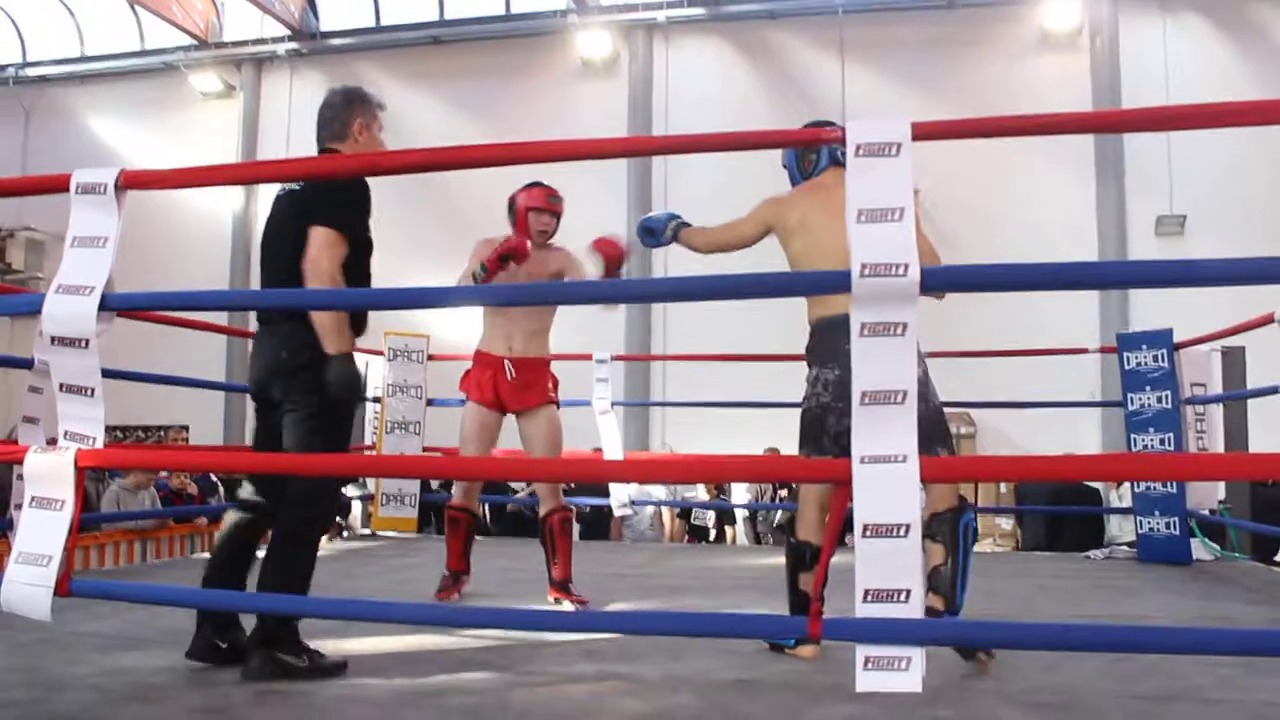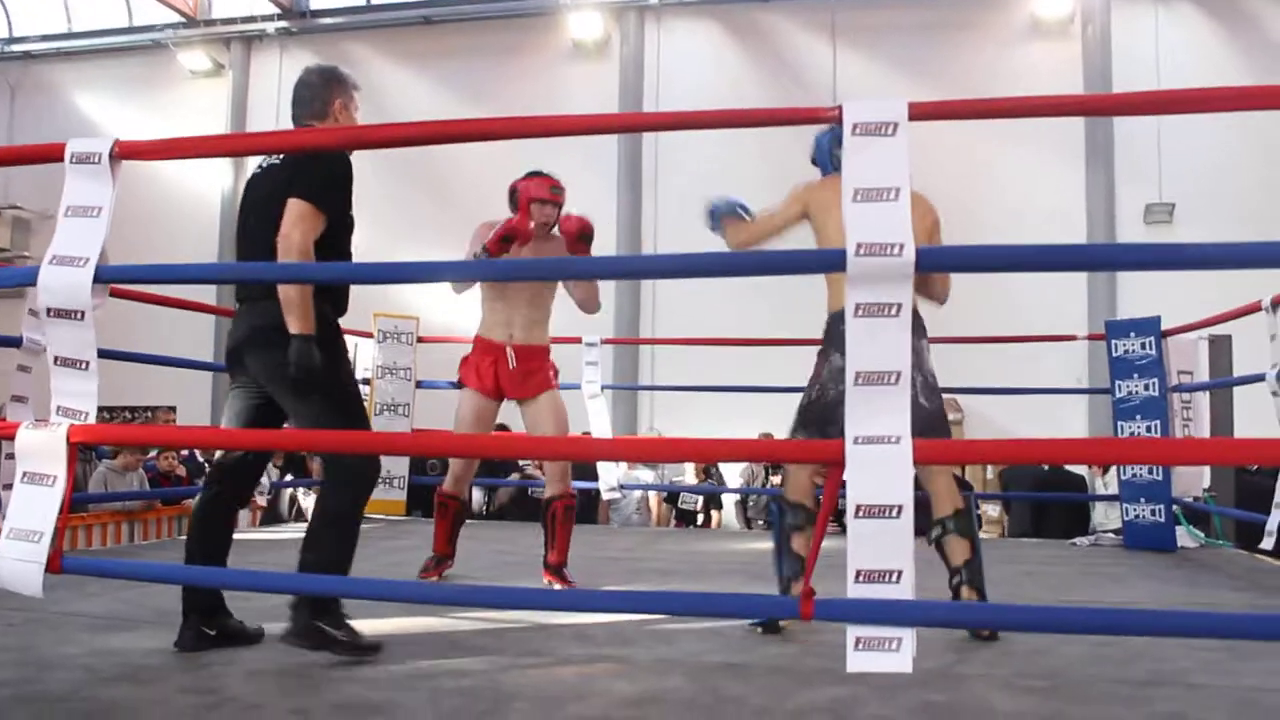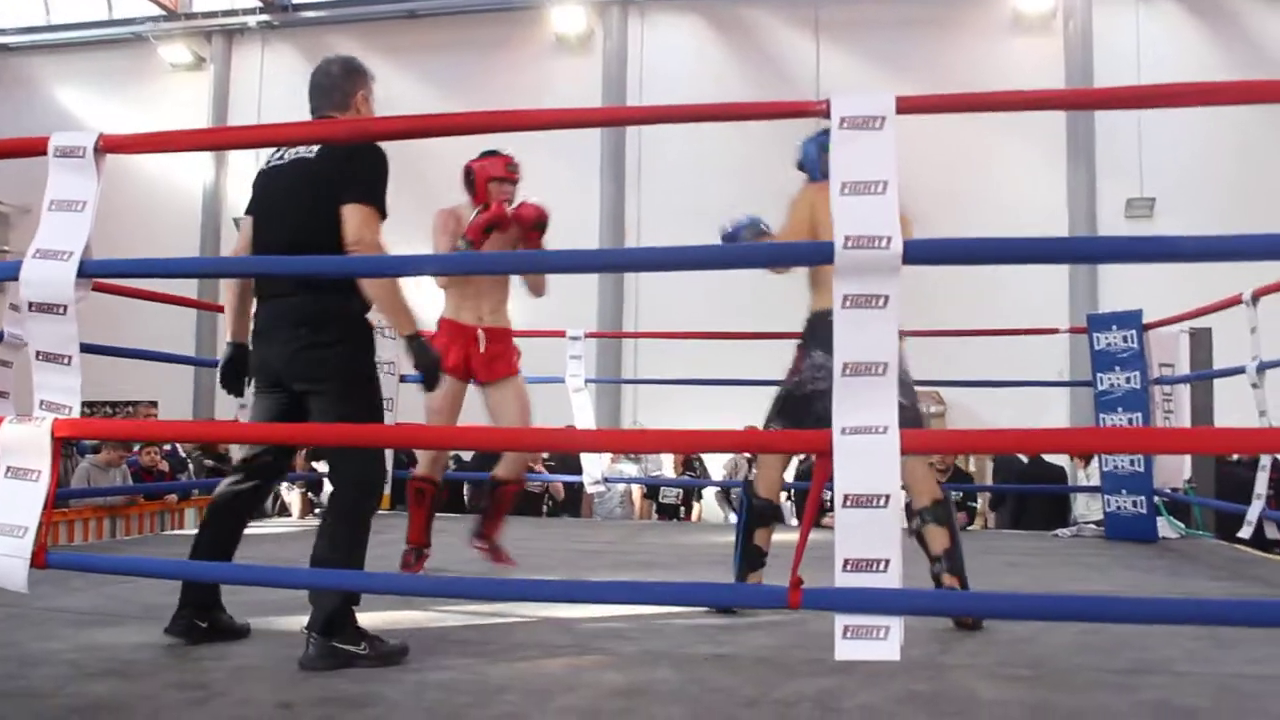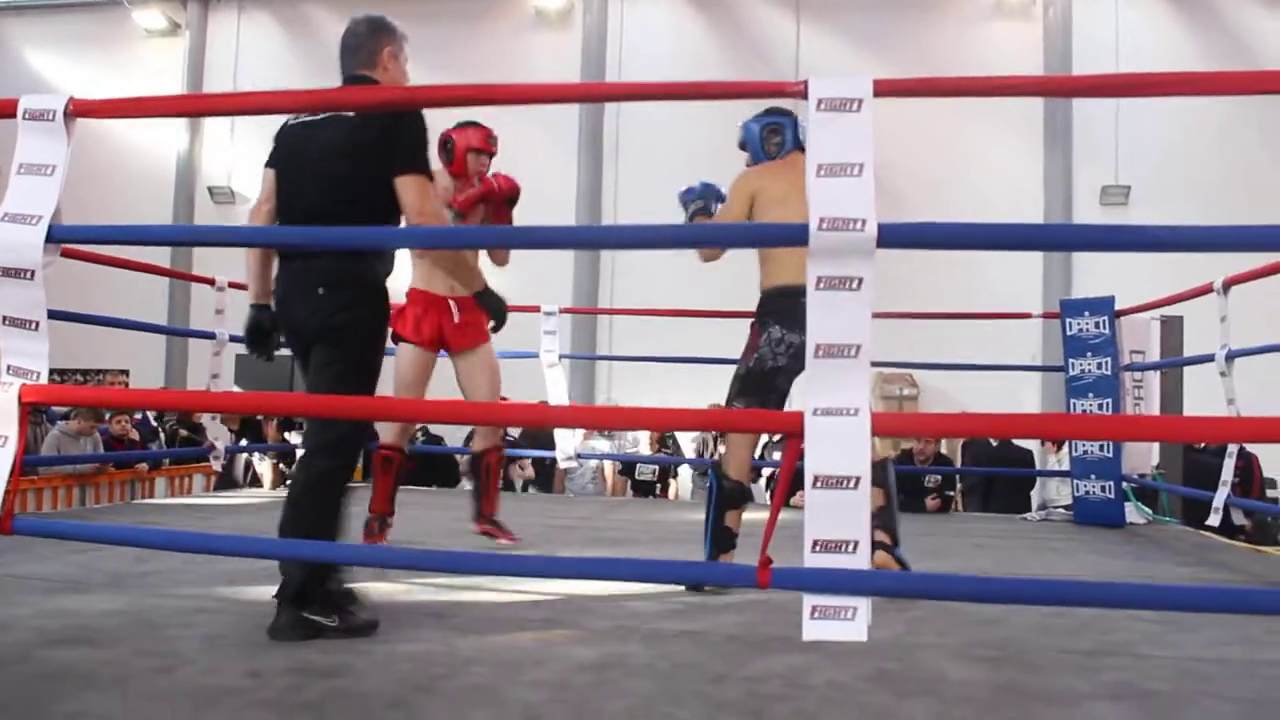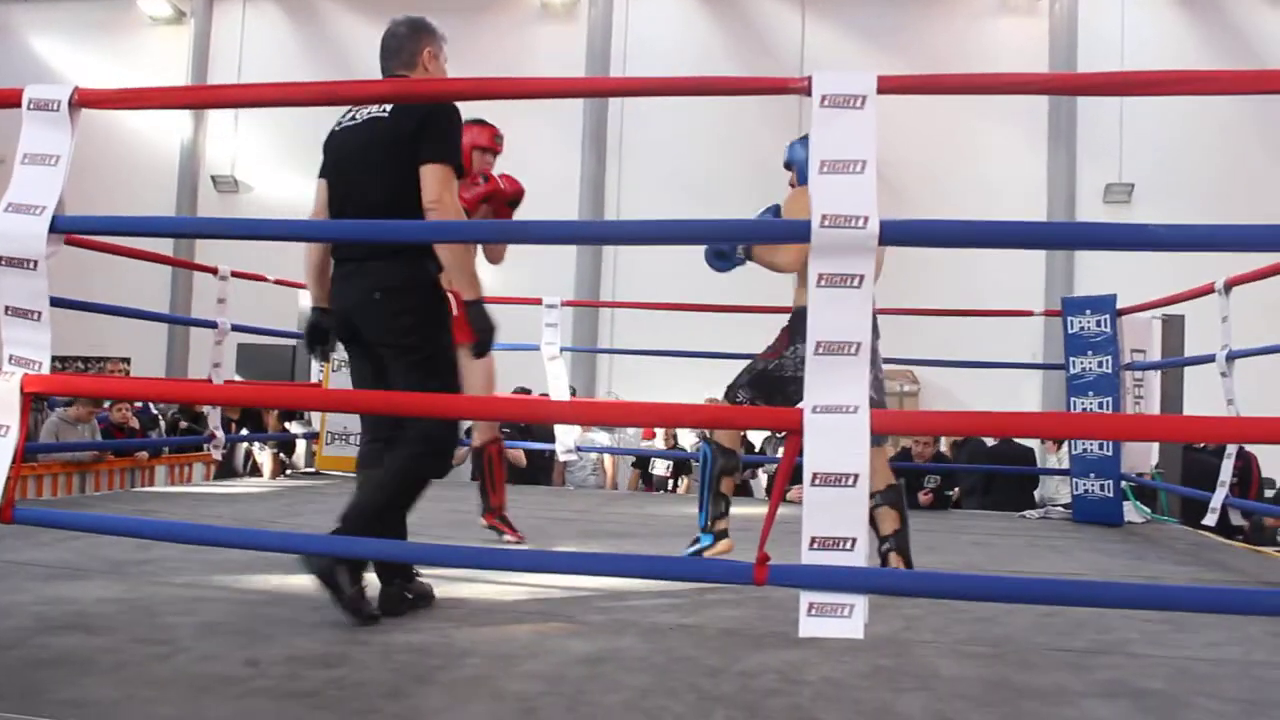
dt=0.3s
person 1, frame 1
left shoulder: (294, 188)
right shoulder: (345, 184)
right elbow: (321, 269)
right wrist: (340, 357)
left hip: (271, 354)
right hip: (310, 358)
left knee: (267, 493)
right knee: (313, 496)
left ankle: (216, 629)
right ankle: (274, 640)
person 1, frame 2
left shoulder: (269, 166)
right shoulder: (326, 160)
right elbow: (293, 244)
right wrist: (303, 335)
left hip: (249, 334)
right hip: (292, 337)
left knee: (230, 472)
right knee: (354, 465)
left ankle: (201, 615)
right ankle: (315, 608)
person 1, frame 3
left shoulder: (275, 163)
right shoulder: (358, 153)
left elbow: (242, 258)
right elbow: (361, 245)
left wrist: (237, 341)
right wrist: (412, 333)
left hip: (273, 333)
right hip: (331, 330)
left knee: (255, 467)
right knee: (357, 474)
left ankle: (198, 606)
right ankle: (332, 630)
person 1, frame 4
left shoulder: (298, 121)
right shoulder: (395, 116)
left elbow: (264, 214)
right elbow: (422, 216)
left wrist: (261, 301)
right wrist: (478, 286)
left hip: (298, 293)
right hip: (350, 294)
left knee: (329, 434)
right knee: (334, 442)
left ankle: (317, 573)
right ankle: (302, 599)
person 1, frame 5
left shoulder: (346, 123)
right shoulder: (433, 113)
left elbow: (319, 224)
right elbow: (441, 210)
left wrist: (321, 306)
right wrist: (471, 300)
left hip: (351, 295)
right hip: (407, 292)
left knee: (385, 435)
right knee: (432, 433)
left ankle: (395, 579)
right ankle: (342, 550)
person 2, frame 1
left shoulder: (783, 208)
left elbow: (708, 242)
left wrist: (671, 228)
left hip: (830, 347)
left knee: (815, 488)
right knee: (938, 473)
left ankle: (803, 626)
right ankle: (941, 605)
person 2, frame 2
left shoulder: (816, 194)
right shoulder: (918, 202)
left elbow: (743, 240)
right elbow: (939, 292)
left wrist: (728, 217)
left hip: (848, 336)
right hip: (903, 335)
left knee: (802, 464)
right knee: (936, 470)
left ankle: (794, 595)
right ankle: (971, 599)
person 2, frame 3
left shoulder: (812, 198)
right shoulder: (896, 210)
left elbow: (779, 258)
left wrist: (751, 238)
left hip: (828, 335)
left knee: (772, 450)
right knee: (915, 466)
left ankle: (750, 580)
right ankle: (953, 589)
person 2, frame 4
left shoulder: (753, 181)
left elbow: (710, 248)
left wrist: (699, 210)
left hip: (782, 311)
left knee: (741, 430)
left ankle: (720, 558)
person 2, frame 5
left shoulder: (804, 198)
left elbow: (789, 259)
left wrist: (745, 245)
left hip: (812, 327)
left knee: (734, 407)
right knee: (874, 450)
left ankle: (716, 531)
right ankle: (898, 564)
person 3, frame 1
left shoulder: (558, 257)
right shoulder: (493, 246)
left wrist: (610, 272)
right wrist: (489, 265)
left hip: (534, 378)
right hip: (486, 371)
left knee: (549, 483)
right knee: (469, 477)
left ankle: (560, 583)
right ankle: (456, 572)
person 3, frame 2
left shoulder: (558, 245)
right shoulder: (490, 231)
left elbow: (590, 305)
right elbow: (459, 284)
left wrist: (582, 252)
right wrist: (494, 246)
left hip: (534, 364)
right hip: (487, 358)
left knee: (558, 466)
right knee: (461, 465)
left ankle: (555, 566)
right ankle: (441, 554)
person 3, frame 3
left shoulder: (513, 225)
right shoulder: (449, 217)
left elbow: (537, 289)
right elbow: (443, 275)
left wrist: (533, 240)
right wrist: (476, 231)
left hip: (498, 344)
right hip: (453, 341)
left knee: (520, 450)
right knee: (434, 450)
left ankle: (487, 532)
right ankle: (416, 545)
person 3, frame 4
left shoulder: (482, 195)
left elbow: (501, 259)
right elbow: (420, 245)
left wrist: (502, 213)
right wrist: (461, 207)
left hip: (468, 313)
right hip: (424, 309)
right knee: (403, 417)
left ankle: (486, 514)
right ankle: (379, 516)
person 3, frame 5
left shoulder: (484, 193)
left elbow: (495, 256)
left wrist: (502, 211)
right wrist: (466, 204)
left hip: (464, 305)
left ankle: (494, 510)
